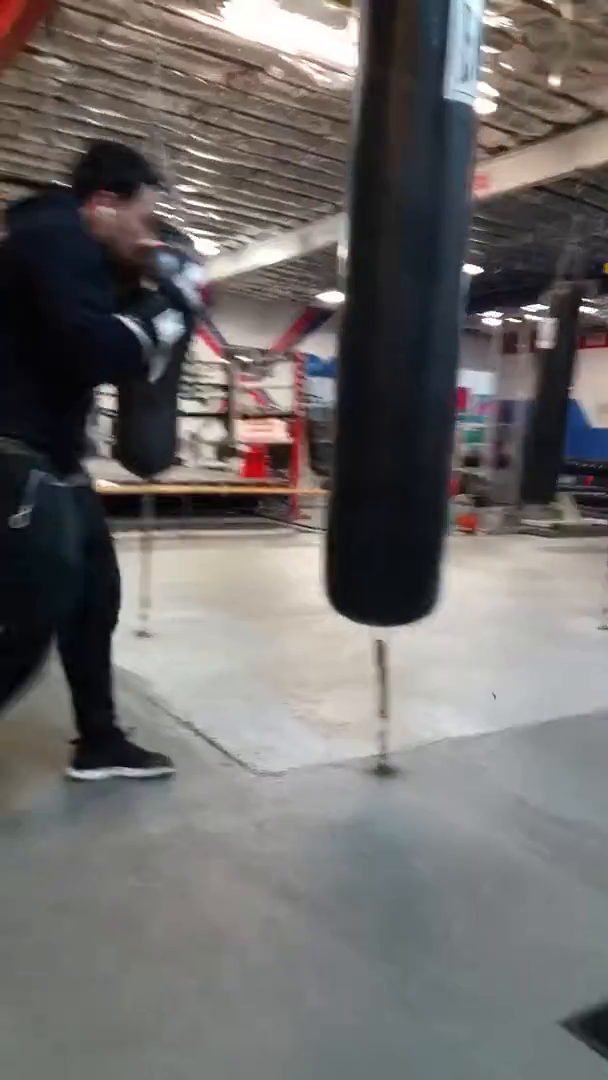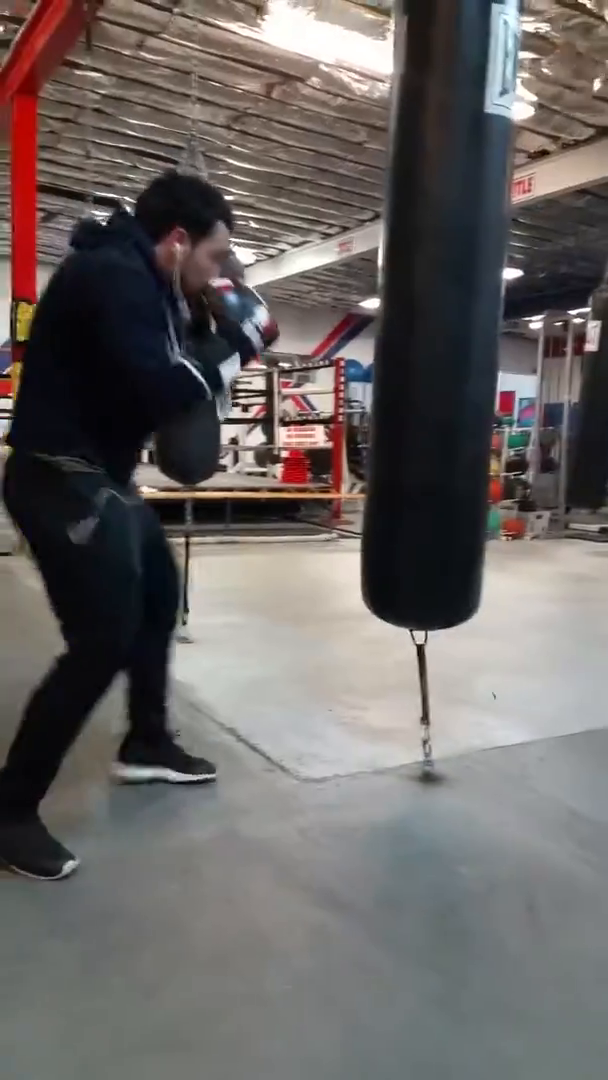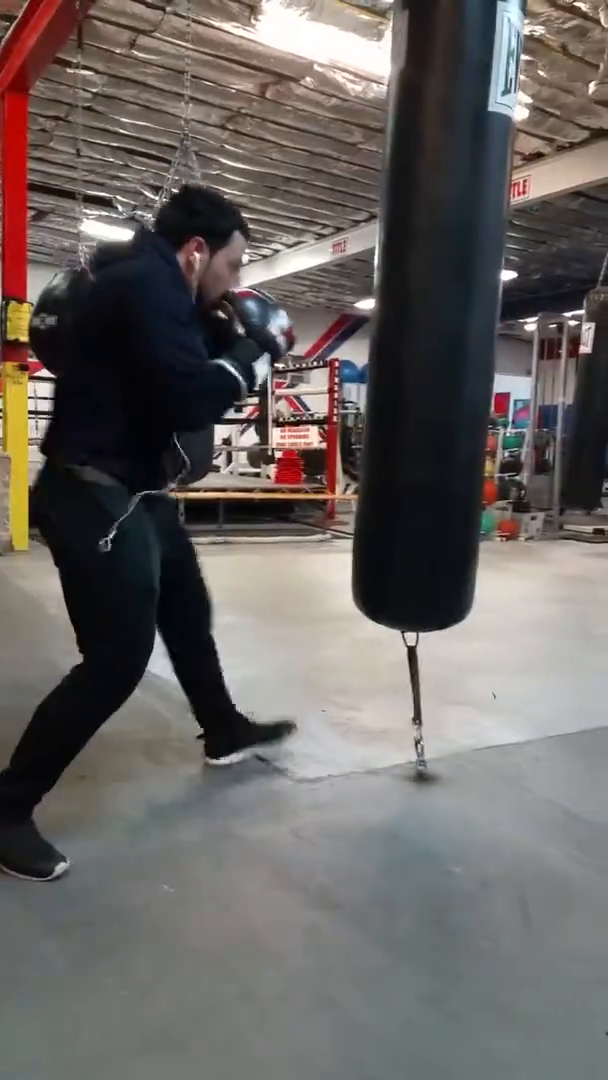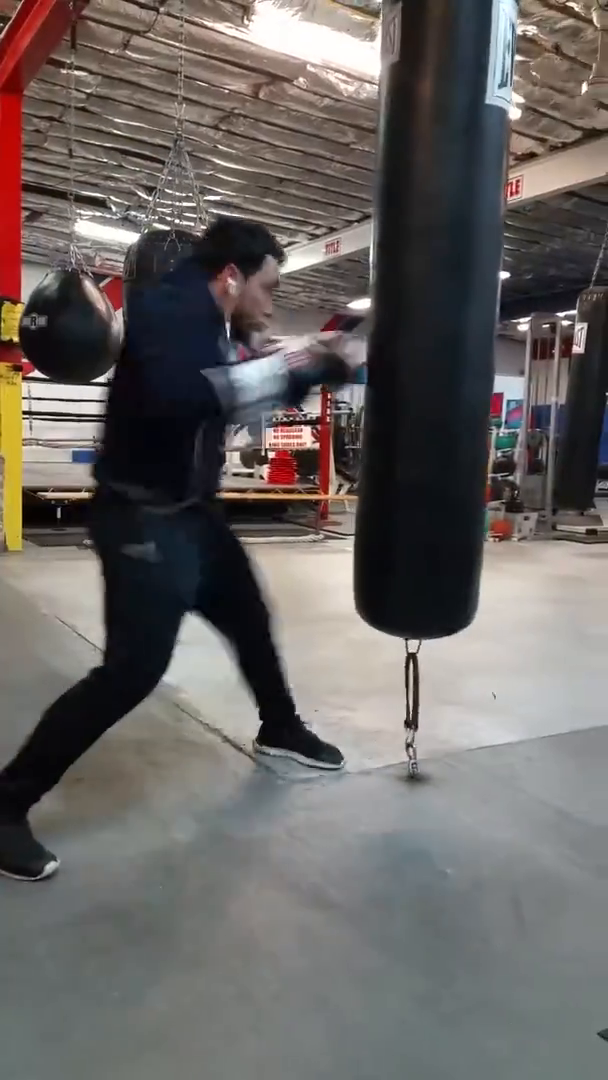
dt=0.2s
person 1, frame 1
left shoulder: (73, 249)
right shoulder: (57, 235)
left elbow: (98, 347)
right elbow: (98, 351)
left wrist: (147, 285)
right wrist: (167, 309)
left knee: (96, 599)
left ankle: (99, 743)
person 1, frame 2
left shoulder: (128, 271)
right shoulder: (116, 274)
left elbow: (144, 374)
right elbow: (155, 394)
right wrist: (231, 347)
left hip: (97, 479)
right hip: (66, 484)
left knee: (159, 593)
right knee: (102, 643)
left ankle: (147, 746)
person 1, frame 3
left shoulder: (168, 288)
right shoulder: (142, 282)
left elbow: (198, 375)
right elbow: (198, 395)
left wrist: (243, 341)
right wrist: (254, 347)
left hip: (139, 493)
right hip: (94, 501)
left knee: (187, 608)
right knee: (118, 659)
left ankle: (223, 730)
person 1, frame 4
left shoulder: (212, 323)
right shoulder: (170, 309)
left elbow: (254, 391)
right elbow: (169, 399)
left wrist: (315, 364)
right wrist: (272, 370)
left hip: (190, 508)
right hip: (140, 516)
left knee: (248, 618)
right knee: (134, 669)
left ankle: (282, 728)
